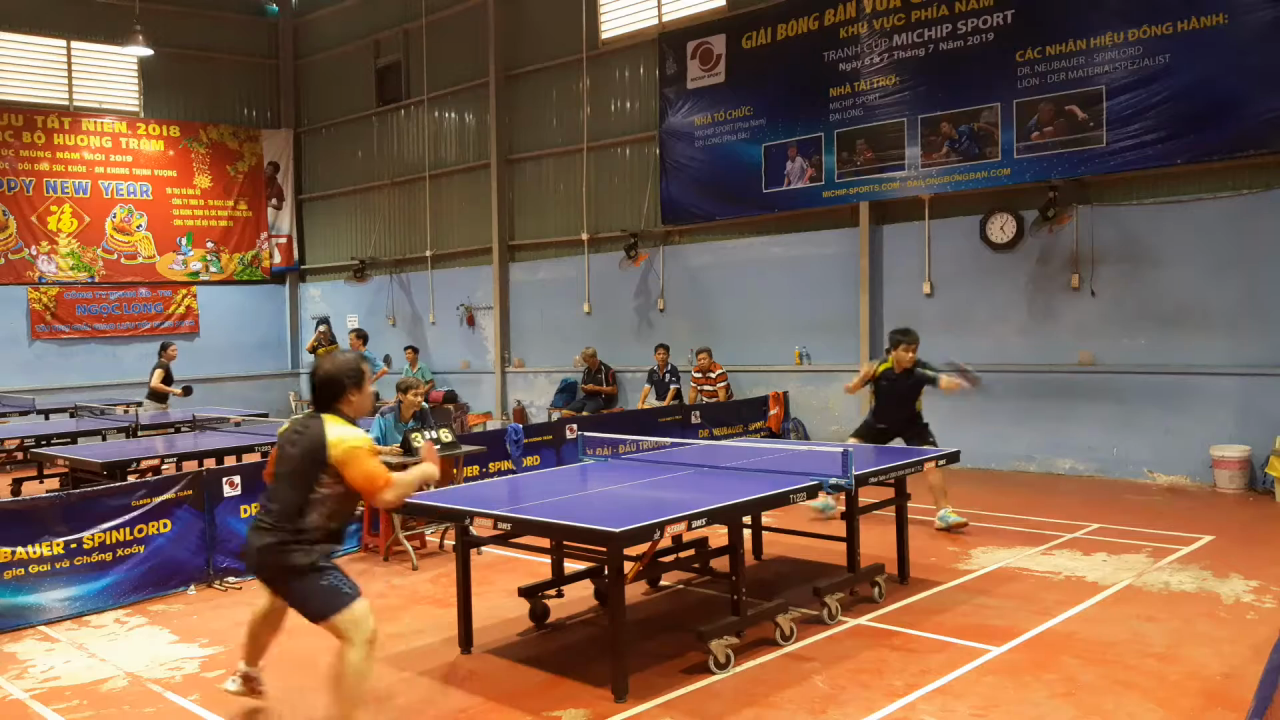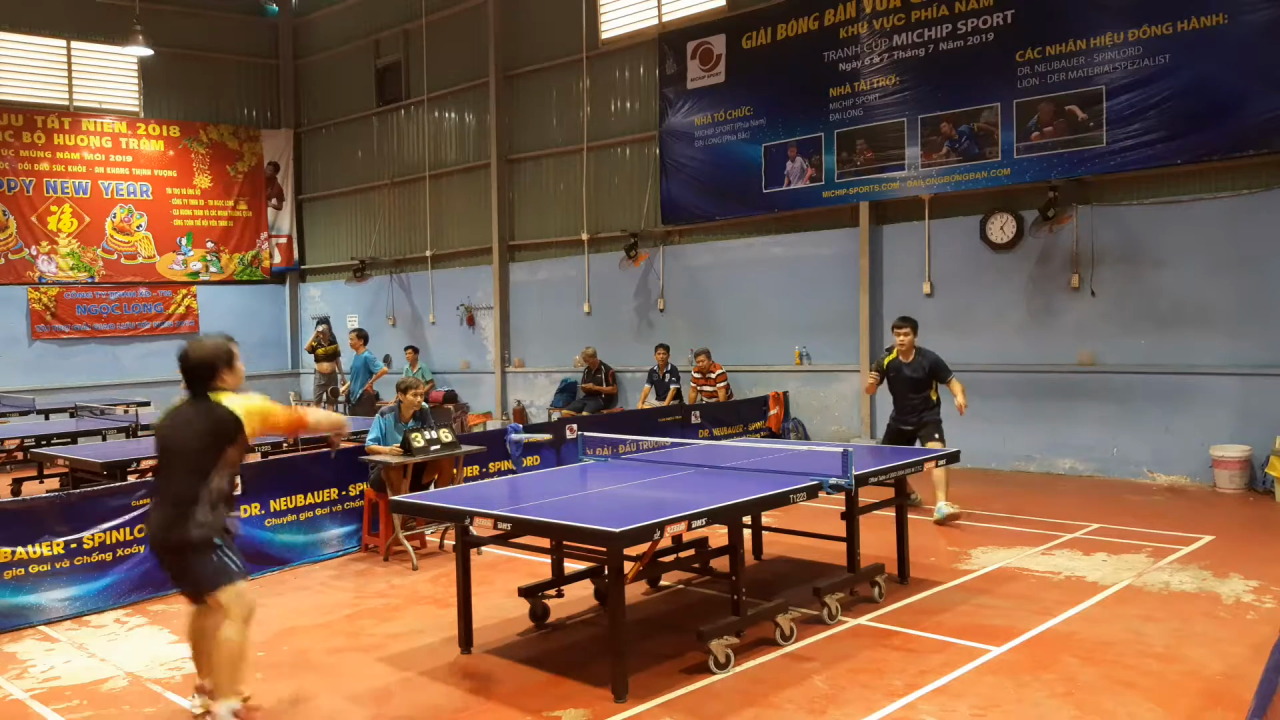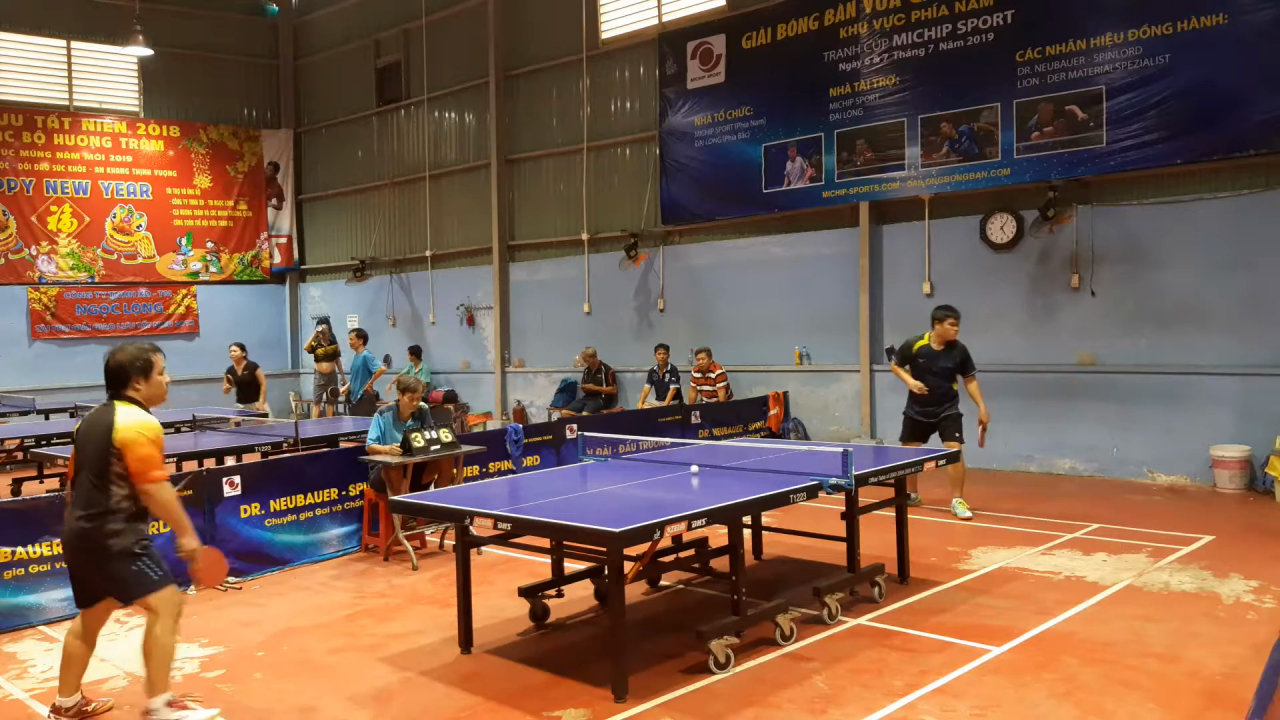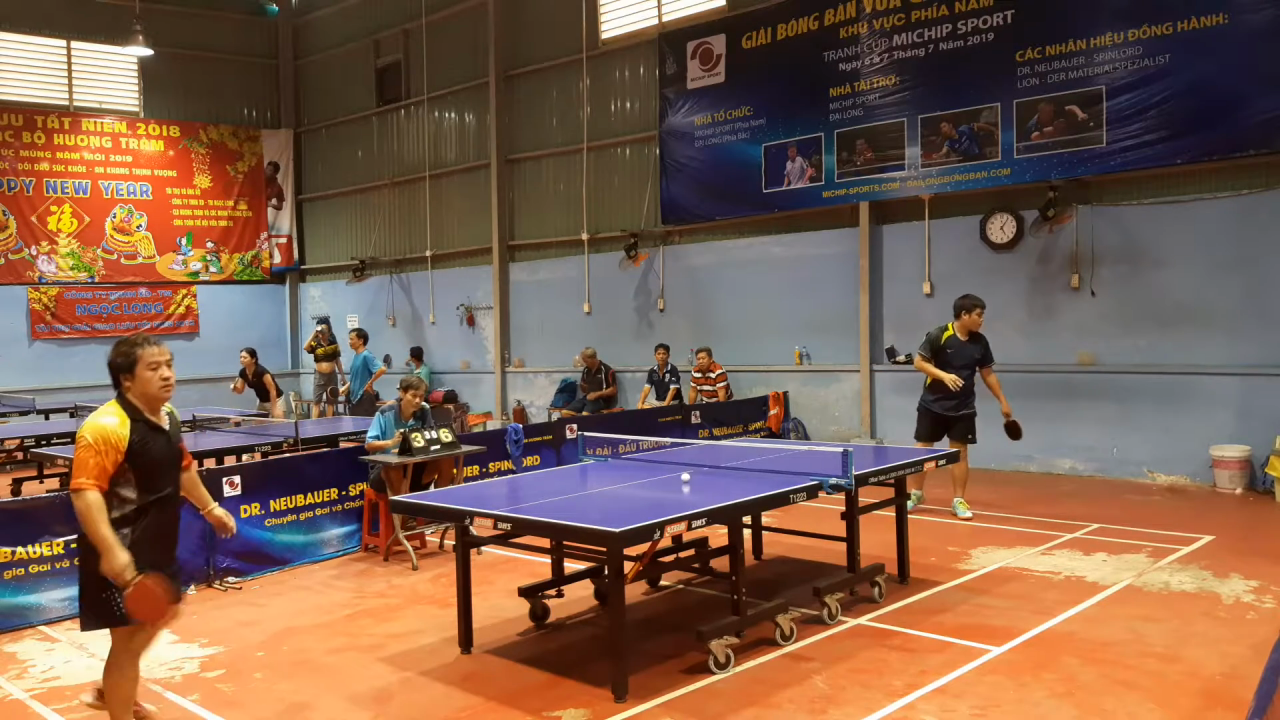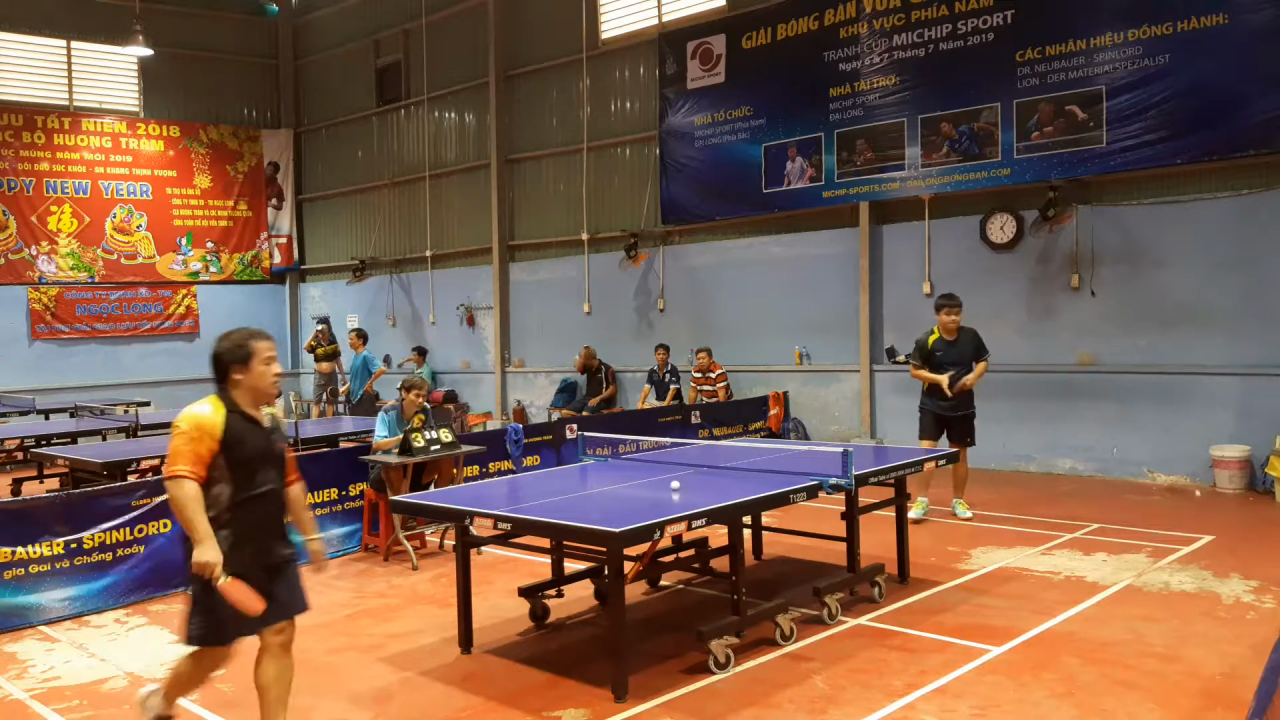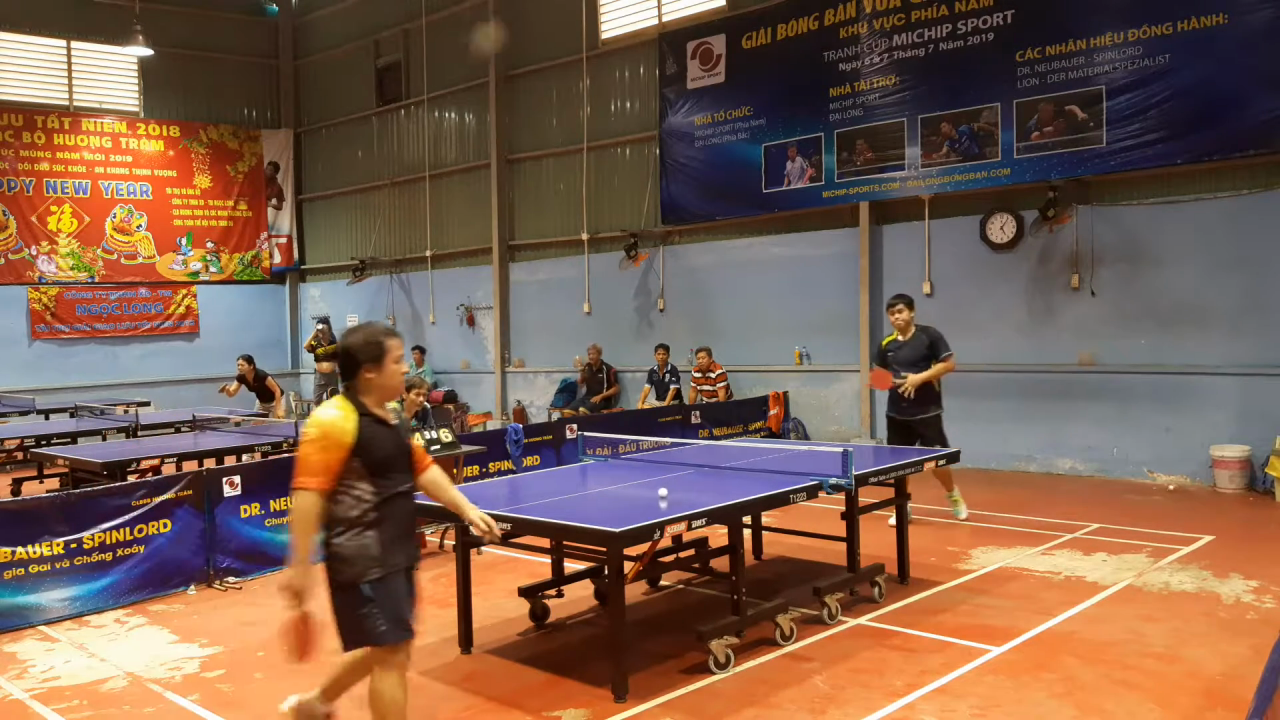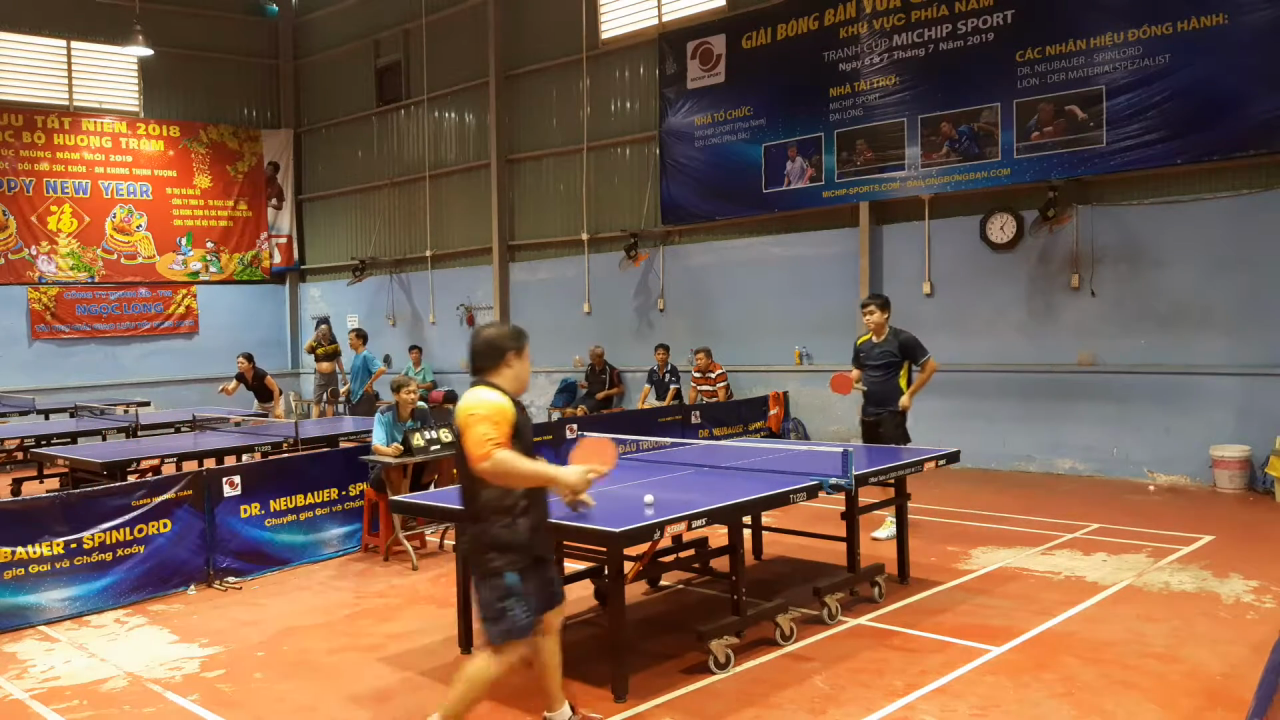
dt=0.5s
person 1, frame 1
left shoulder: (295, 428)
right shoulder: (349, 440)
right elbow: (386, 494)
right wrist: (425, 473)
left hip: (264, 543)
right hip: (297, 553)
left knee: (278, 601)
right knee: (360, 633)
left ankle: (246, 674)
person 1, frame 2
left shoulder: (172, 418)
right shoulder: (240, 411)
right elbow: (305, 419)
right wrist: (338, 421)
left hip: (164, 529)
right hip: (197, 531)
left knee: (207, 603)
right knee: (237, 608)
person 1, frame 3
left shoulder: (95, 419)
right shoulder: (138, 423)
right elbow: (153, 486)
left wrist: (72, 524)
right wrist: (186, 533)
left hip: (80, 533)
right hip: (112, 536)
left knee: (91, 615)
right knee: (166, 605)
person 1, frame 4
left shoulder: (168, 416)
right shoulder: (106, 426)
left elbow: (183, 469)
right elbow: (84, 491)
left wrist: (210, 507)
right wrist: (111, 550)
left hip: (159, 545)
right hip: (121, 553)
left knee: (158, 619)
right knee: (131, 635)
person 1, frame 5
left shoulder: (271, 420)
right shoulder: (202, 418)
left elbow: (289, 481)
right elbow: (179, 480)
left wrist: (311, 533)
right wrist: (205, 542)
left hip: (271, 553)
right hip: (223, 559)
left knee: (280, 637)
right knee: (215, 651)
person 1, frame 6
left shoulder: (388, 416)
right shoulder: (332, 421)
left elbow: (422, 468)
right elbow: (306, 494)
left wrist: (467, 509)
right wrist: (301, 564)
left hip: (396, 555)
right hip: (363, 562)
left knee: (384, 648)
right knee: (393, 655)
person 1, frame 7
left shoulder: (501, 403)
right shoulder: (487, 403)
right elbow: (491, 462)
left wrist: (563, 486)
right wrist: (560, 475)
left hip: (523, 544)
right hip: (501, 549)
left knee: (549, 622)
right knee: (510, 649)
person 2, frame 1
left shoulder: (921, 369)
right shoulder: (878, 368)
left elbow: (943, 383)
right elbow: (850, 390)
left wrist: (955, 382)
right wrist: (863, 377)
left hip: (911, 423)
right hip: (879, 422)
left ankle: (943, 512)
right ankle: (829, 501)
person 2, frame 2
left shoulder: (930, 359)
right shoulder: (886, 361)
left elbow: (951, 381)
right elbow: (870, 389)
left wrist: (960, 397)
right wrist: (870, 384)
left hip: (927, 418)
right hip: (900, 419)
left ankle: (942, 506)
right ankle: (910, 495)
person 2, frame 3
left shoulder: (959, 350)
right shoulder: (914, 345)
left elbow: (970, 380)
right elbow: (896, 365)
left wrist: (982, 407)
right wrist: (910, 381)
left hip: (947, 410)
right hip: (917, 410)
left knee: (955, 451)
left ankle: (958, 500)
right ankle: (912, 494)
person 2, frame 4
left shoulder: (980, 342)
right shoulder: (939, 336)
left elbow: (987, 372)
right elbow: (919, 362)
left wrist: (1003, 402)
right wrist: (944, 376)
left hip: (963, 407)
right hip: (933, 404)
left knee: (960, 452)
right knee: (923, 449)
left ankle: (958, 501)
right ankle: (914, 493)
person 2, frame 5
left shoulder: (971, 336)
right shoulder: (926, 341)
left elbow: (982, 361)
right elbow: (915, 371)
left wrist: (973, 377)
right wrist: (939, 378)
left hip: (963, 407)
right hip: (933, 406)
left knee: (960, 454)
right knee: (926, 450)
left ankle: (958, 501)
right ankle: (921, 501)
person 2, frame 6
left shoulder: (929, 336)
right shoulder: (886, 345)
left elbow: (948, 364)
left wrist: (919, 378)
left hip: (927, 410)
right hip: (897, 412)
left ankle: (953, 494)
person 2, frame 7
left shoulder: (903, 339)
right shoulder: (861, 343)
left elbow: (929, 366)
left wrist: (909, 394)
right wrist: (849, 380)
left hip: (892, 411)
right hip: (869, 412)
left ankle: (895, 520)
